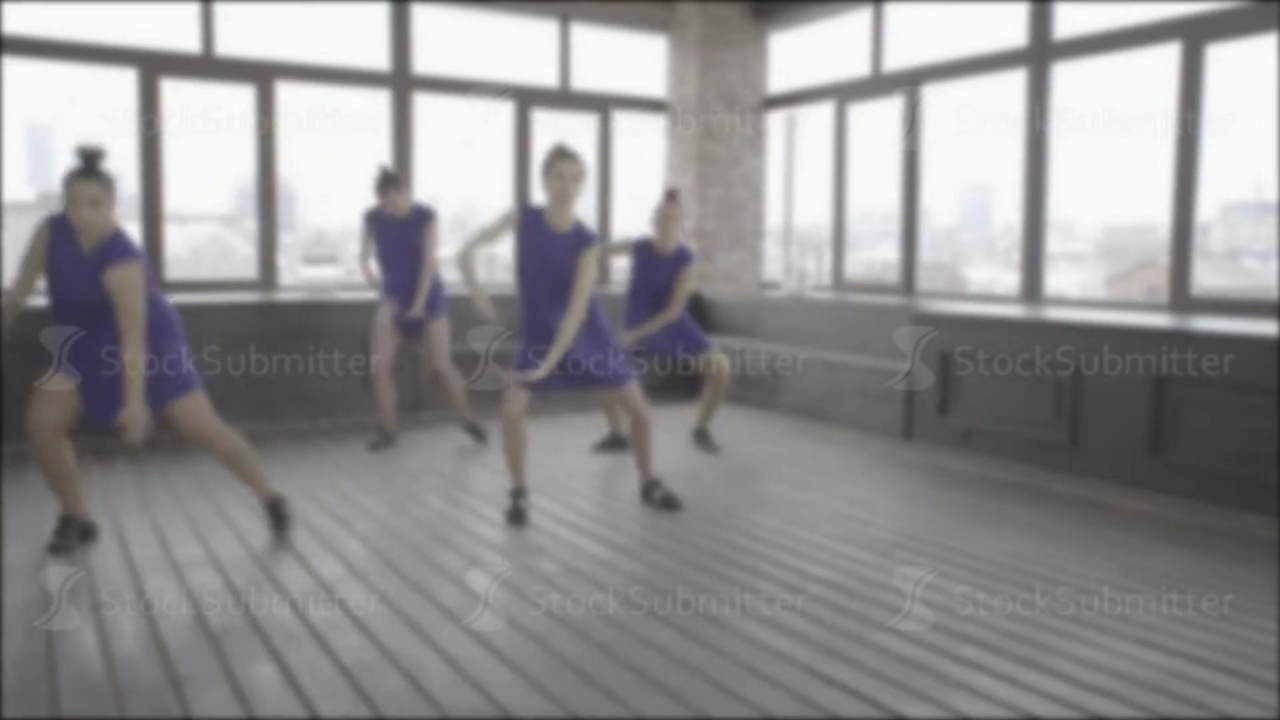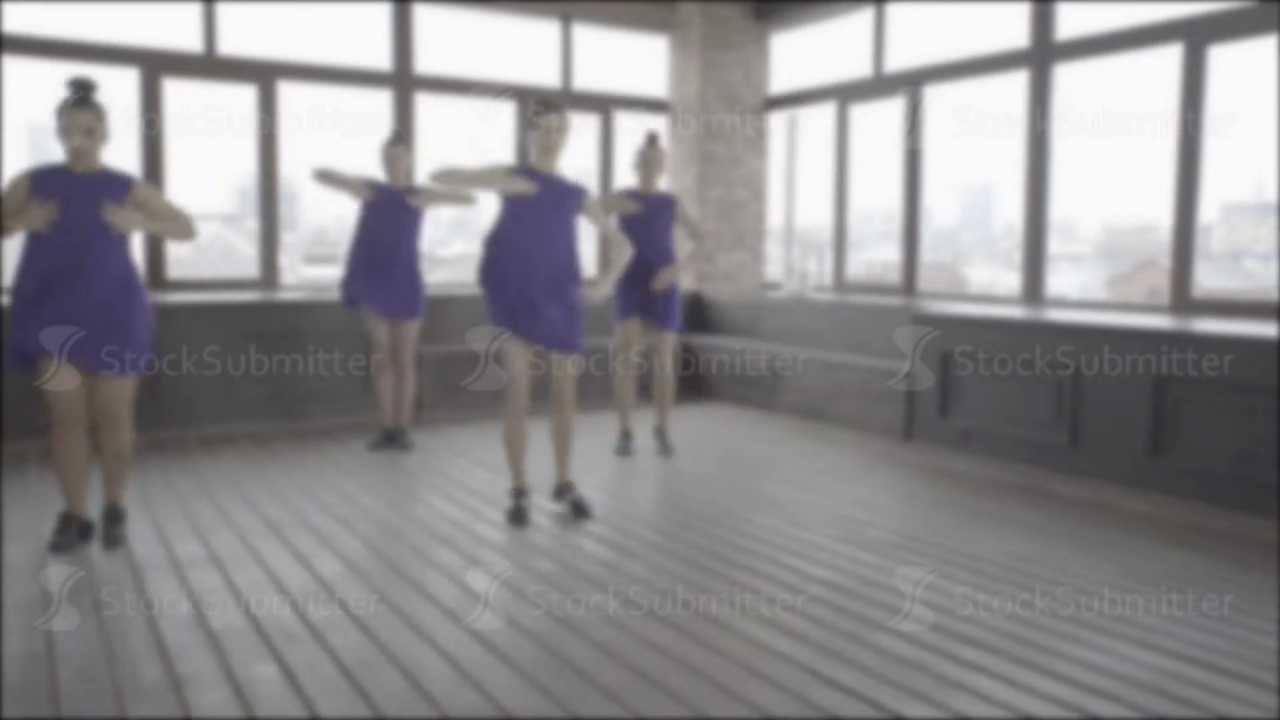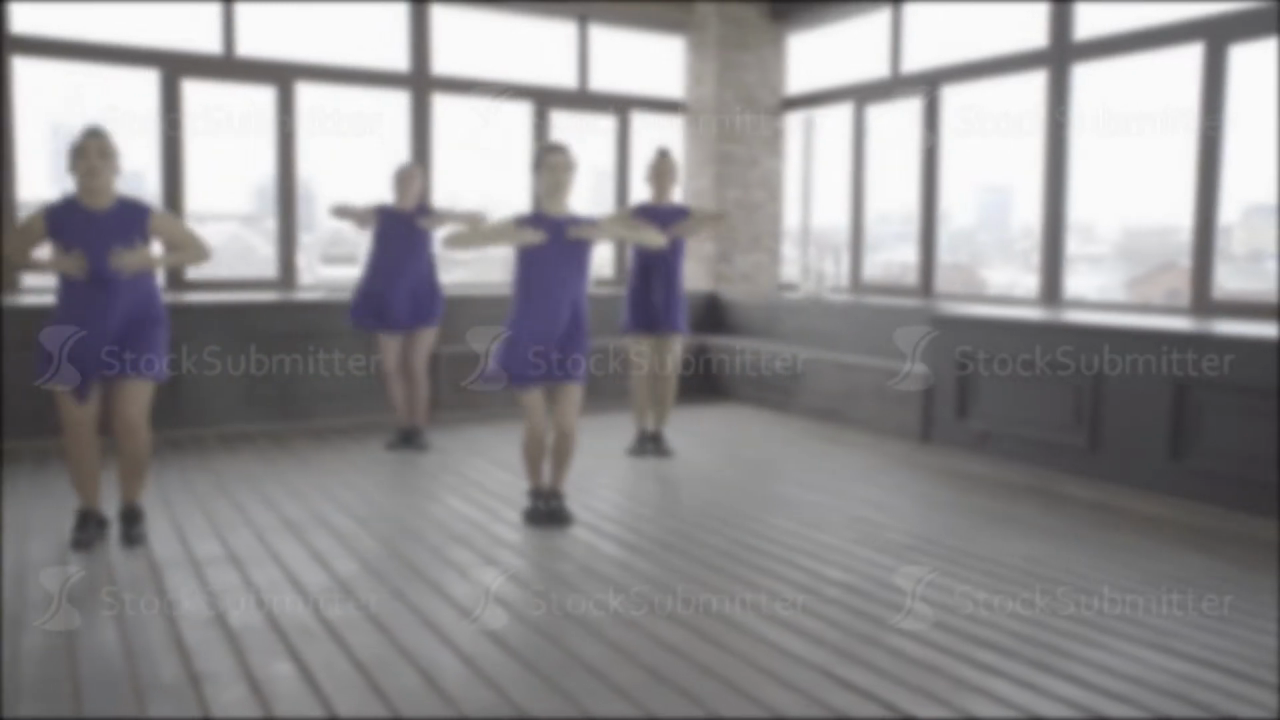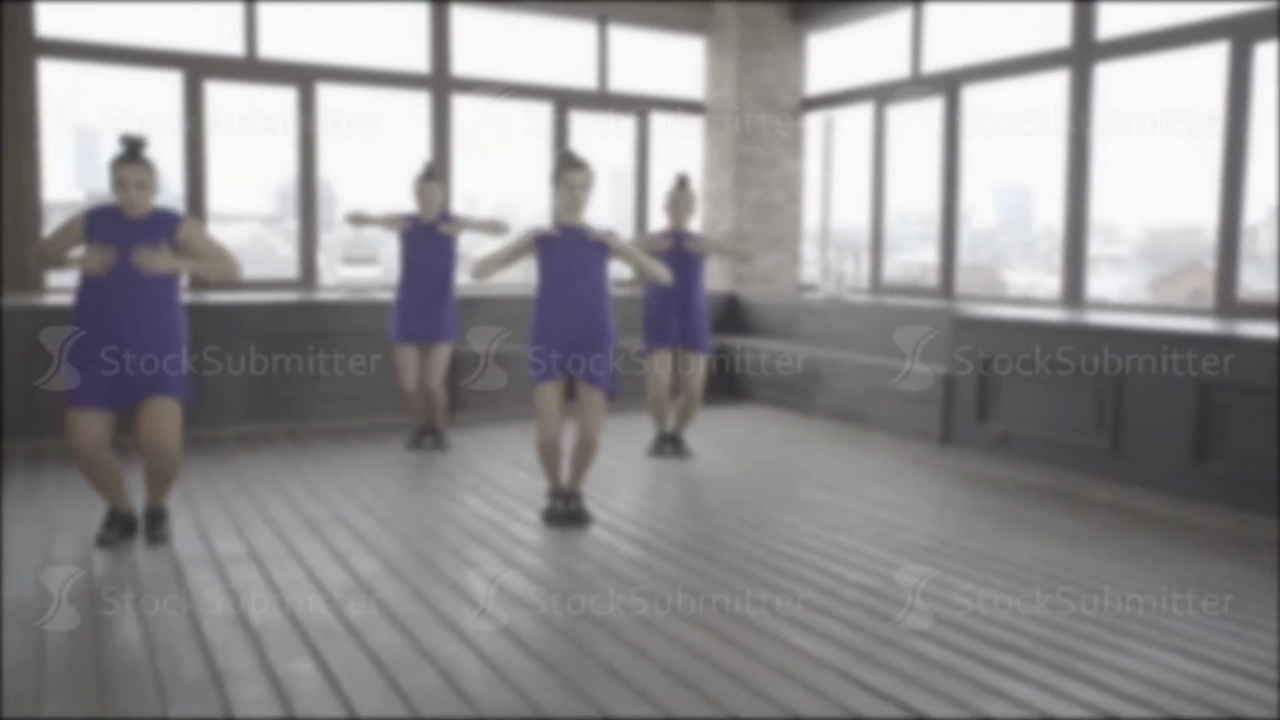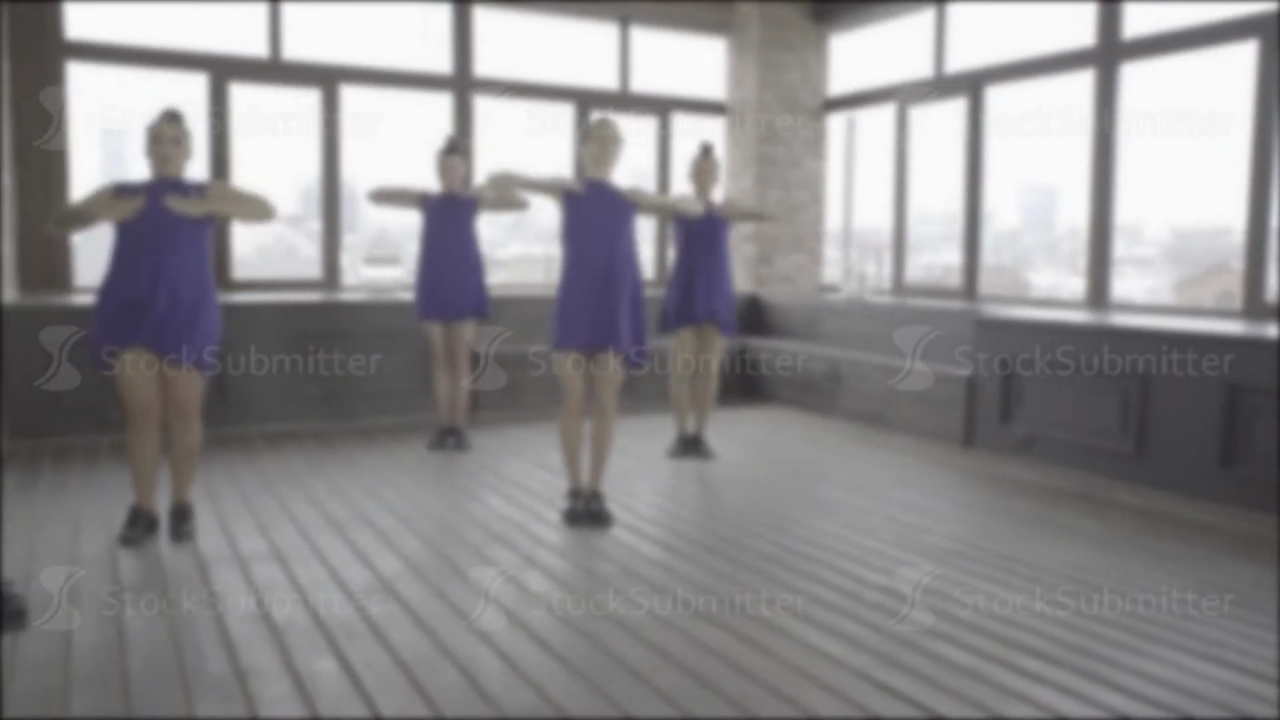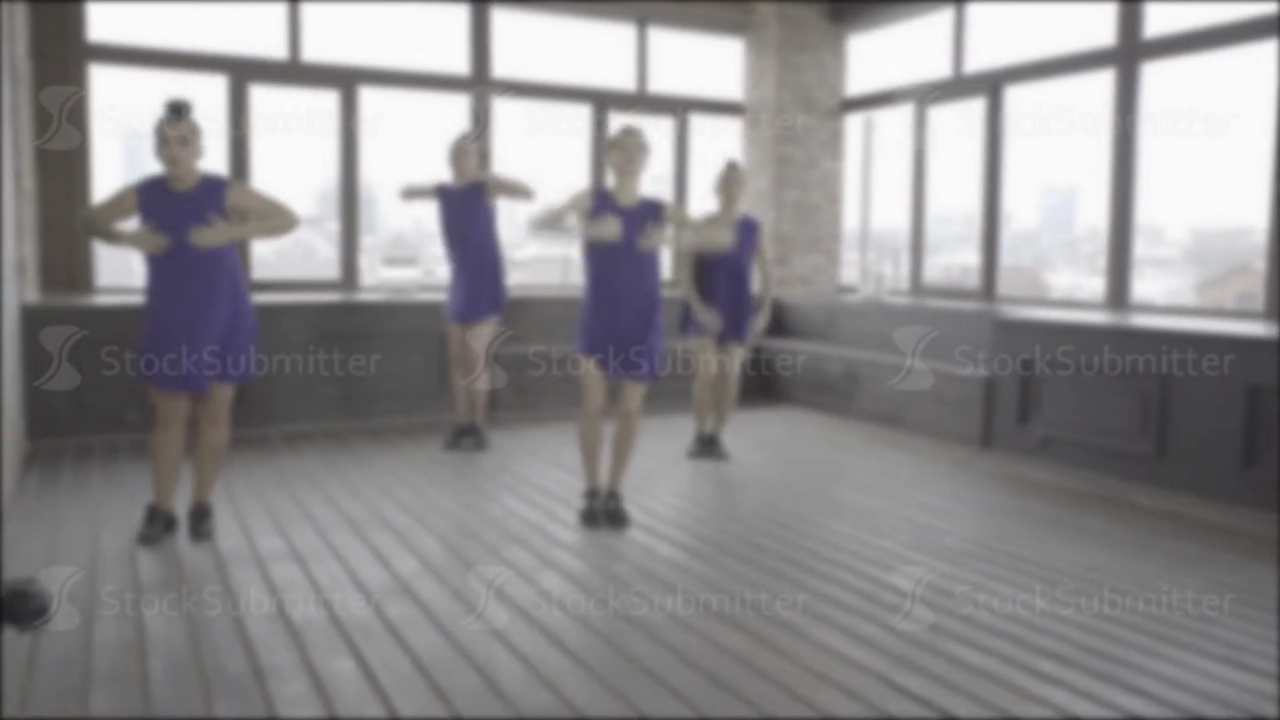
dt=0.3s
person 1, frame 1
left shoulder: (121, 261)
right shoulder: (50, 231)
left elbow: (133, 336)
left wrist: (135, 401)
left hip: (147, 348)
right hip: (87, 347)
left knee: (205, 429)
right knee: (41, 424)
left ankle: (268, 497)
right ankle: (77, 519)
person 1, frame 2
left shoulder: (126, 188)
left elbow: (188, 228)
left wrist: (140, 222)
left hip: (114, 318)
right hip: (56, 320)
left knee: (112, 418)
right knee: (66, 416)
left ankle: (115, 508)
right ankle: (76, 514)
person 1, frame 3
left shoulder: (143, 217)
right shoulder: (52, 218)
left elbow: (200, 250)
left wrist: (148, 260)
right wrist: (55, 265)
left hip: (136, 333)
right hip: (80, 335)
left knee: (132, 423)
right knee: (74, 425)
left ankle: (132, 509)
right ankle: (89, 514)
person 1, frame 4
left shoulder: (177, 226)
right shoulder: (91, 221)
left elbow: (231, 270)
right elbow: (43, 255)
left wrist: (175, 263)
right wrist: (79, 261)
left hip: (157, 352)
right hip: (98, 349)
left knee: (162, 446)
right knee: (85, 444)
left ankle: (156, 508)
right ankle: (120, 511)
person 1, frame 5
left shoulder: (205, 192)
right shoulder: (122, 194)
left elbow: (265, 210)
right elbow: (60, 222)
left wrist: (206, 208)
right wrist: (102, 213)
left hip: (187, 311)
right hip: (128, 310)
left knee: (184, 413)
right knee: (141, 413)
left ankle: (182, 506)
right ankle: (143, 509)
person 1, frame 6
left shoulder: (226, 192)
right shoulder: (144, 194)
left elbow: (288, 219)
right elbow: (93, 221)
left wrist: (233, 231)
right wrist: (128, 238)
left hip: (223, 320)
right hip: (169, 321)
left knee: (214, 414)
right knee: (168, 415)
left ankle: (202, 505)
right ankle: (161, 509)
person 2, frame 1
left shoulder: (587, 243)
right shoulder: (522, 218)
left elbow: (577, 307)
right elbow: (467, 252)
left wrist: (549, 363)
right wrist: (476, 292)
left hip: (588, 332)
right hip: (539, 332)
left knee: (638, 411)
right knee: (511, 412)
left ankle: (649, 482)
right ankle: (519, 493)
person 2, frame 2
left shoulder: (576, 195)
right shoulder: (510, 175)
left elbow: (623, 244)
right elbow: (438, 179)
left wrist: (607, 281)
right wrist: (499, 184)
left hip: (562, 301)
right hip: (514, 301)
left knee: (564, 396)
right knee: (518, 397)
left ankle: (564, 483)
right ankle: (519, 492)
person 2, frame 3
left shoulder: (590, 225)
right shoulder: (519, 226)
left elbow: (658, 239)
right elbow: (451, 242)
left wrist: (604, 233)
right wrist: (515, 241)
left hip: (568, 340)
right hip: (528, 341)
left knee: (565, 429)
right knee: (537, 431)
left ankle: (555, 491)
right ankle: (536, 491)
person 2, frame 4
left shoulder: (605, 240)
right shoulder: (538, 236)
left elbow: (664, 275)
right elbow: (478, 271)
left wrist: (616, 244)
right wrist: (530, 241)
left hip: (594, 345)
right hip: (551, 344)
left knee: (590, 437)
right knee: (549, 437)
left ankle: (574, 492)
right ankle: (555, 491)
person 2, frame 5
left shoulder: (631, 197)
right shoulder: (568, 189)
left elbow: (695, 208)
right elbow: (496, 181)
left wrist: (662, 202)
right wrist: (546, 185)
left hip: (617, 305)
right hip: (575, 301)
left knee: (606, 404)
right knee: (573, 402)
left ankle: (595, 492)
right ankle: (575, 492)
person 2, frame 6
left shoulder: (659, 209)
right shoulder: (592, 199)
right elbow: (539, 224)
left wrist: (670, 234)
right wrist: (586, 229)
left hip: (642, 323)
right hip: (599, 317)
left knee: (630, 412)
right knee: (593, 408)
left ankle: (613, 493)
right ankle: (592, 493)
person 3, frame 1
left shoulder: (426, 217)
right shoulder: (372, 218)
left elbow: (430, 263)
right elbow: (365, 257)
left wrist: (419, 304)
right wrist: (381, 294)
left hip: (427, 298)
right hip: (394, 298)
left knee: (441, 366)
right knee: (379, 366)
left ankle: (467, 419)
right ankle: (387, 430)
person 3, frame 2
left shoulder: (420, 195)
right shoulder: (371, 190)
left elbow: (469, 199)
right elbow: (320, 174)
left wrist: (430, 199)
right wrist: (354, 188)
left hip: (405, 286)
right hip: (372, 286)
left knee: (405, 361)
right knee: (382, 357)
left ankle: (402, 429)
right ankle: (387, 428)
person 3, frame 3
left shoulder: (430, 215)
right shoulder: (381, 213)
left elbow: (480, 219)
right elbow: (336, 210)
left wrist: (446, 220)
right wrist: (362, 219)
left hip: (422, 302)
right hip: (389, 302)
left knee: (416, 367)
right knee: (390, 368)
left ankle: (418, 430)
right ankle: (404, 428)
person 3, frame 4
left shoulder: (451, 223)
right shoulder: (404, 222)
left elbow: (503, 228)
right elbow: (352, 219)
left wrist: (466, 226)
right wrist: (383, 221)
left hip: (440, 317)
right hip: (407, 315)
left knee: (432, 384)
right knee: (408, 385)
left ankle: (438, 428)
right ankle: (422, 426)
person 3, frame 5
left shoulder: (473, 200)
right shoulder: (427, 201)
left elbow: (522, 204)
right elbow: (374, 196)
left wrist: (488, 190)
right wrist: (410, 193)
left hip: (463, 287)
right hip: (432, 286)
left knee: (460, 360)
right knee: (439, 359)
left ankle: (459, 428)
right ankle: (444, 427)
person 3, frame 6
left shoulder: (486, 188)
right shoulder: (443, 190)
left elbow: (528, 194)
right elbow: (404, 194)
left wrist: (492, 177)
right wrist: (424, 189)
left hip: (485, 282)
right hip: (461, 283)
left knee: (476, 359)
right knee: (457, 358)
left ankle: (477, 425)
right ankle: (462, 425)
person 4, frame 1
left shoulder: (686, 259)
right shoulder: (638, 247)
left elbow: (675, 307)
left wrist: (637, 334)
left hip: (673, 324)
right hip: (639, 323)
left knee: (721, 369)
left ankle: (700, 430)
right ankle: (617, 434)
person 4, frame 2
left shoulder: (671, 203)
right shoulder: (623, 197)
left elbow: (701, 240)
left wrist: (678, 266)
right wrist: (613, 206)
left hip: (662, 288)
right hip: (631, 288)
left knee: (662, 361)
right knee: (626, 357)
left ankle: (661, 427)
right ankle: (625, 432)
person 4, frame 3
left shoulder: (686, 214)
right shoulder: (635, 212)
left elbow: (725, 218)
left wrist: (689, 231)
left hip: (671, 299)
right hip: (640, 296)
left knee: (668, 369)
right knee: (641, 366)
left ankle: (657, 433)
right ankle: (642, 432)
person 4, frame 4
left shoulder: (701, 243)
right shoulder: (653, 240)
left elbow: (746, 255)
left wrist: (712, 247)
right wrist: (647, 247)
left hip: (693, 322)
right hip: (660, 322)
left knee: (693, 389)
right knee: (658, 386)
left ankle: (676, 434)
right ankle: (661, 433)
person 4, frame 5
left shoulder: (727, 212)
left elbow: (769, 215)
left wrist: (738, 209)
left hip: (717, 294)
right hip: (685, 292)
left knee: (709, 368)
right knee: (682, 365)
left ankle: (699, 436)
right ankle: (683, 435)
person 4, frame 6
left shoulder: (753, 228)
right shoulder: (701, 227)
left elbow: (767, 275)
right elbow: (682, 274)
left wrist: (764, 313)
right wrist: (699, 310)
left hip: (736, 310)
right hip: (705, 309)
left knee: (730, 375)
right knee: (706, 371)
left ankle: (714, 438)
right ankle: (701, 436)
